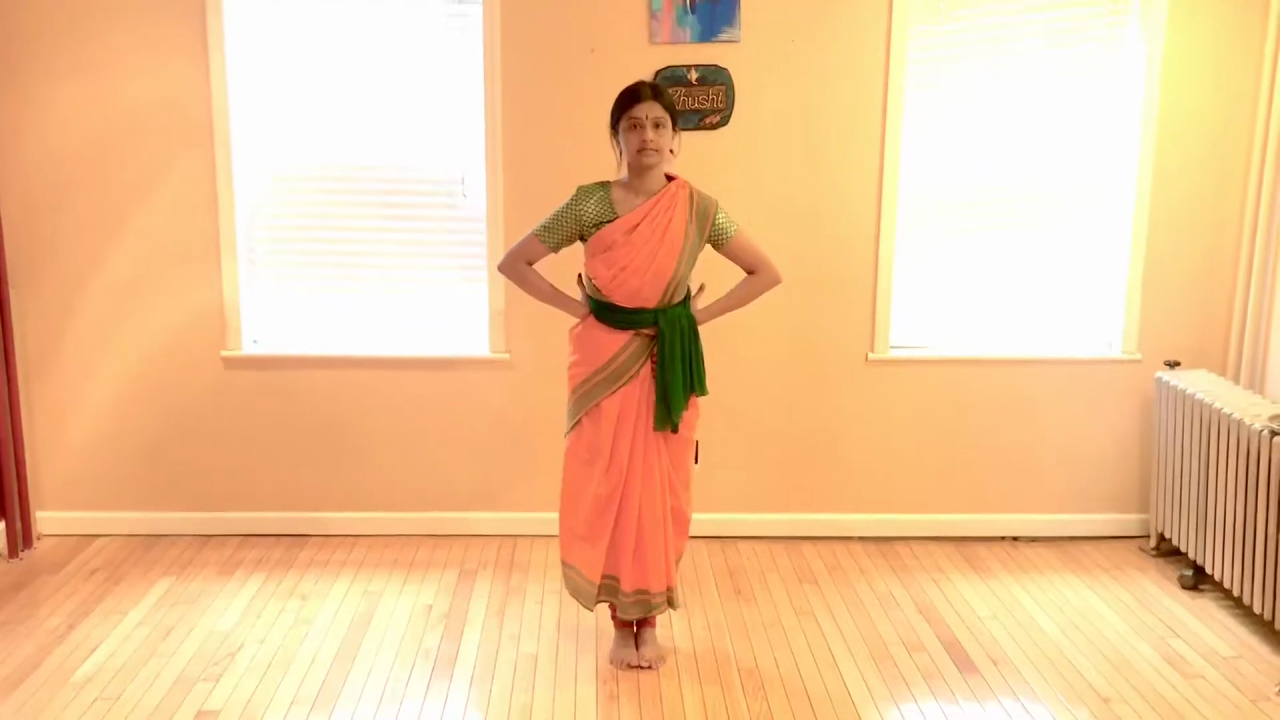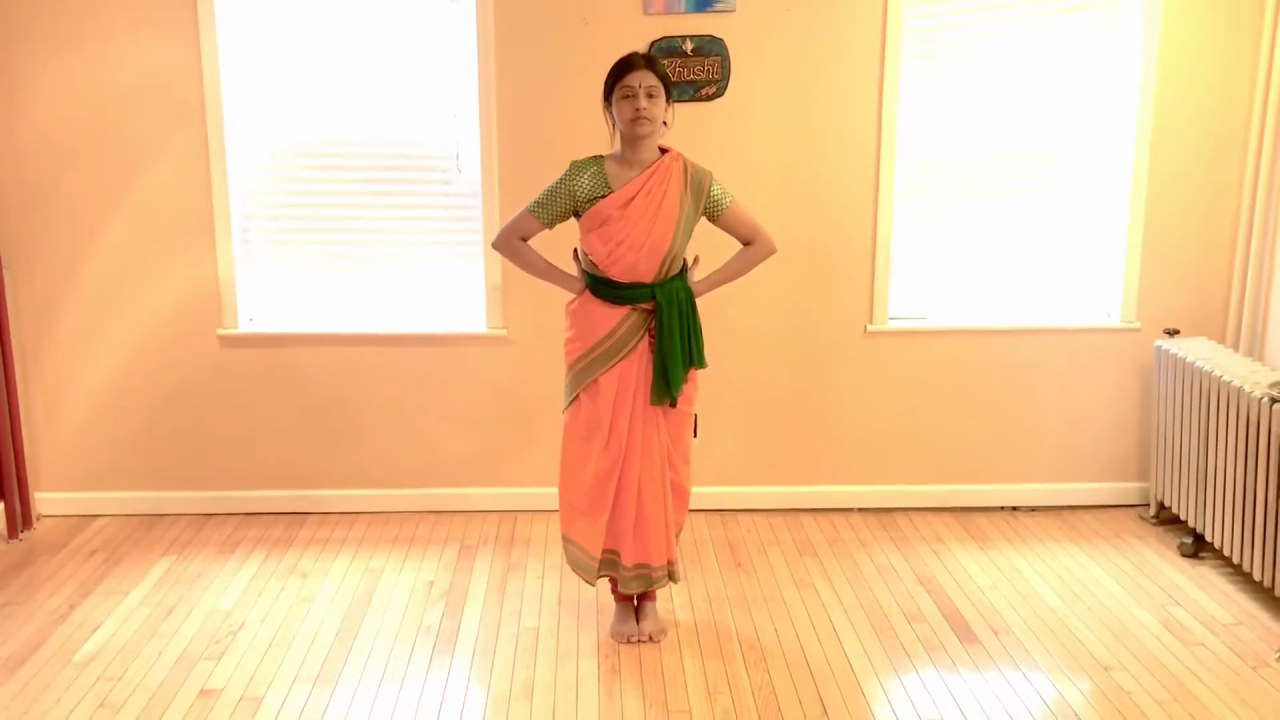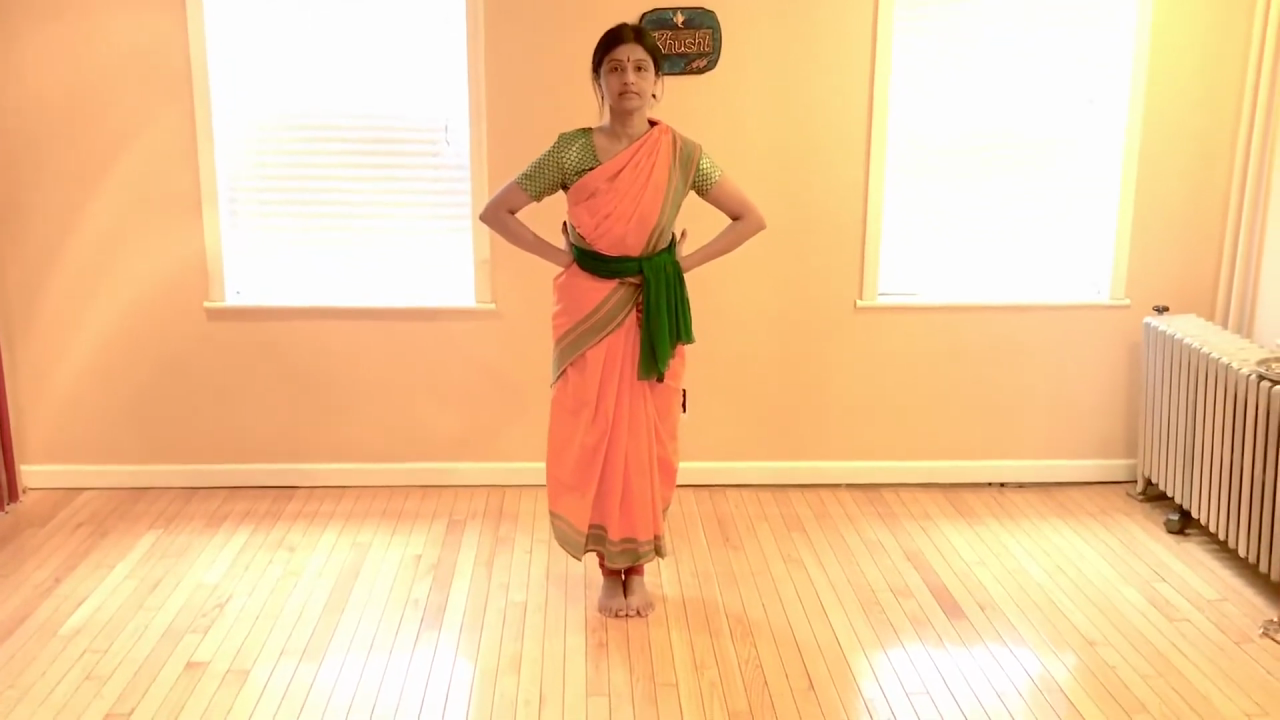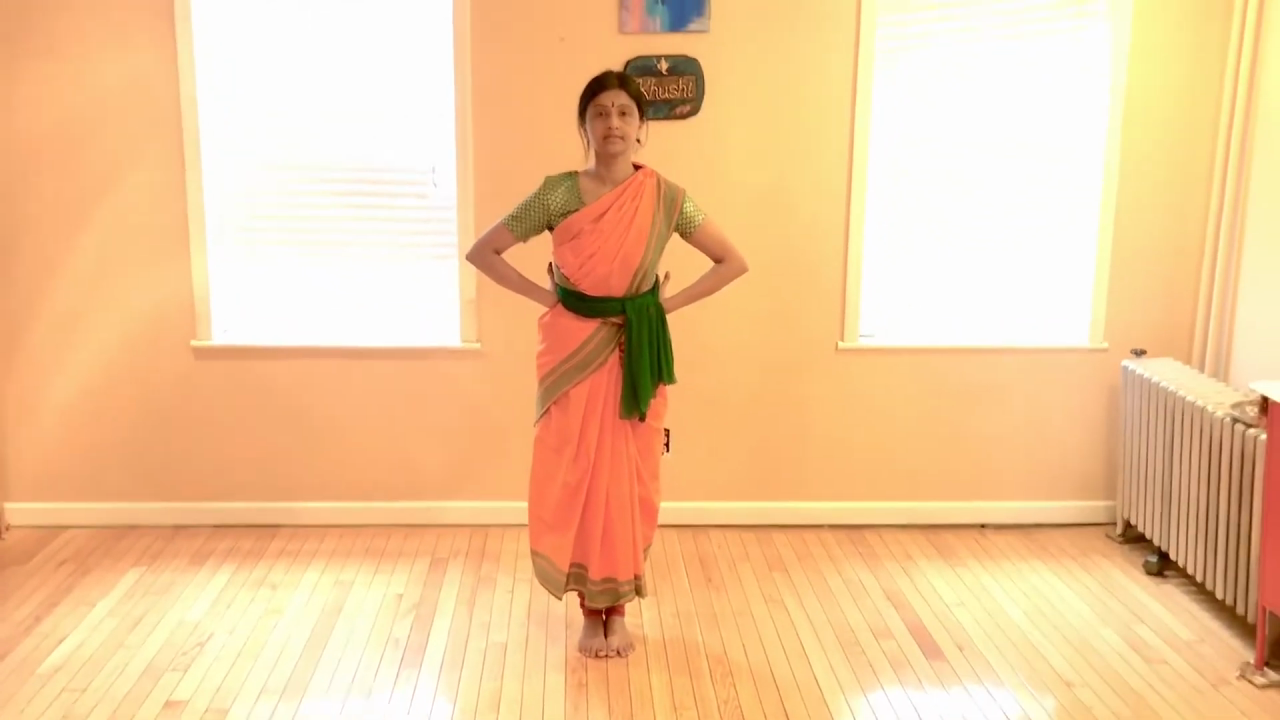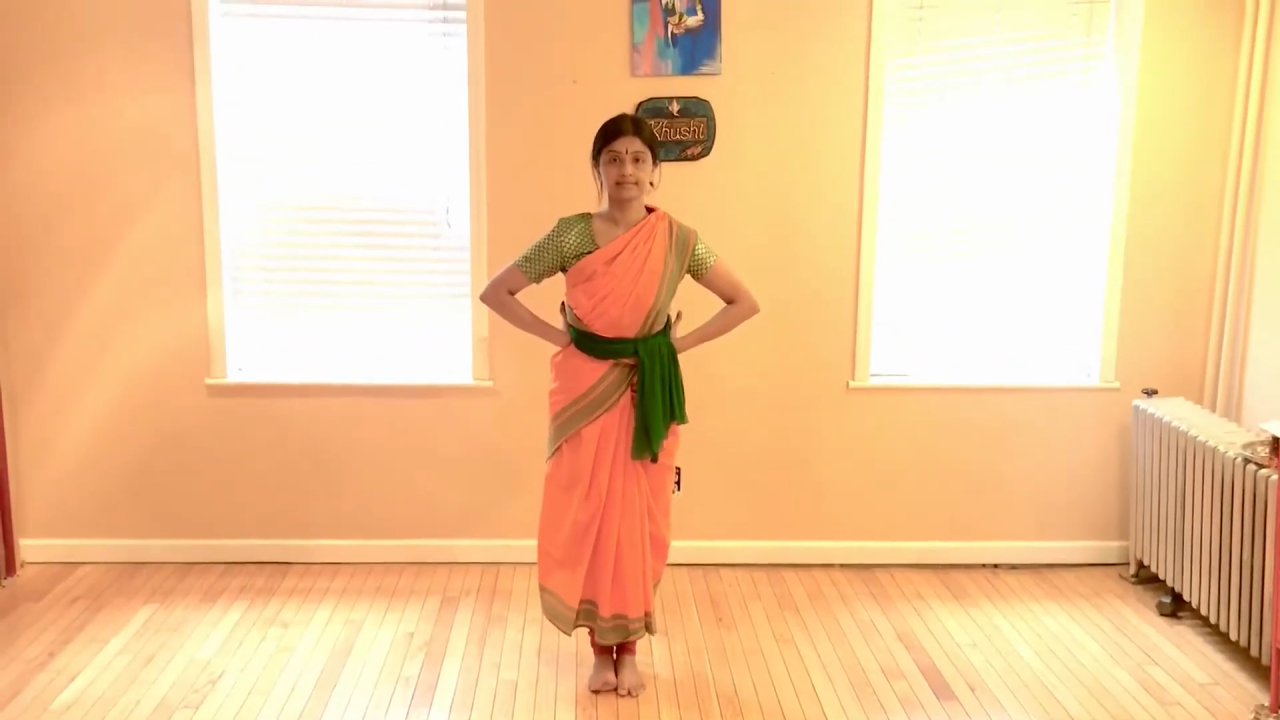
dt=1s
person 1, frame 1
left shoulder: (698, 209)
right shoulder: (589, 204)
left elbow: (766, 273)
right elbow: (513, 262)
left wrist: (701, 314)
right wrist: (575, 306)
left hip: (667, 365)
right hip: (604, 361)
left knee: (659, 490)
right knee: (607, 488)
left ankle: (649, 620)
right ankle: (620, 621)
person 1, frame 2
left shoulder: (693, 181)
right shoulder: (583, 178)
left elbow: (761, 243)
right elbow: (507, 239)
left wrist: (698, 287)
right wrist: (573, 282)
left hip: (666, 339)
right hip: (602, 336)
left knee: (658, 464)
right knee: (606, 463)
left ankle: (651, 593)
right ankle: (622, 596)
person 1, frame 3
left shoulder: (682, 154)
right shoulder: (572, 151)
left elbow: (750, 219)
right elbow: (495, 211)
left wrist: (686, 261)
right wrist: (560, 256)
left hip: (653, 312)
right hip: (589, 309)
left knee: (645, 438)
right knee: (594, 438)
left ankle: (637, 567)
right ankle: (609, 571)
person 1, frame 4
left shoulder: (665, 198)
right shoulder: (557, 193)
left elbow: (732, 262)
right elbow: (482, 251)
left wrist: (669, 302)
right wrist: (544, 295)
left hip: (636, 354)
right hip: (573, 350)
left knee: (628, 478)
right knee: (576, 477)
left ankle: (618, 608)
right ankle: (590, 610)
person 1, frame 5
left shoulder: (678, 240)
right shoulder: (570, 235)
left elbow: (744, 303)
right elbow: (496, 291)
left wrist: (681, 342)
right wrist: (557, 335)
left hip: (648, 393)
right hip: (585, 390)
left knee: (638, 517)
right knee: (587, 515)
left ankle: (629, 647)
right ankle: (600, 647)
